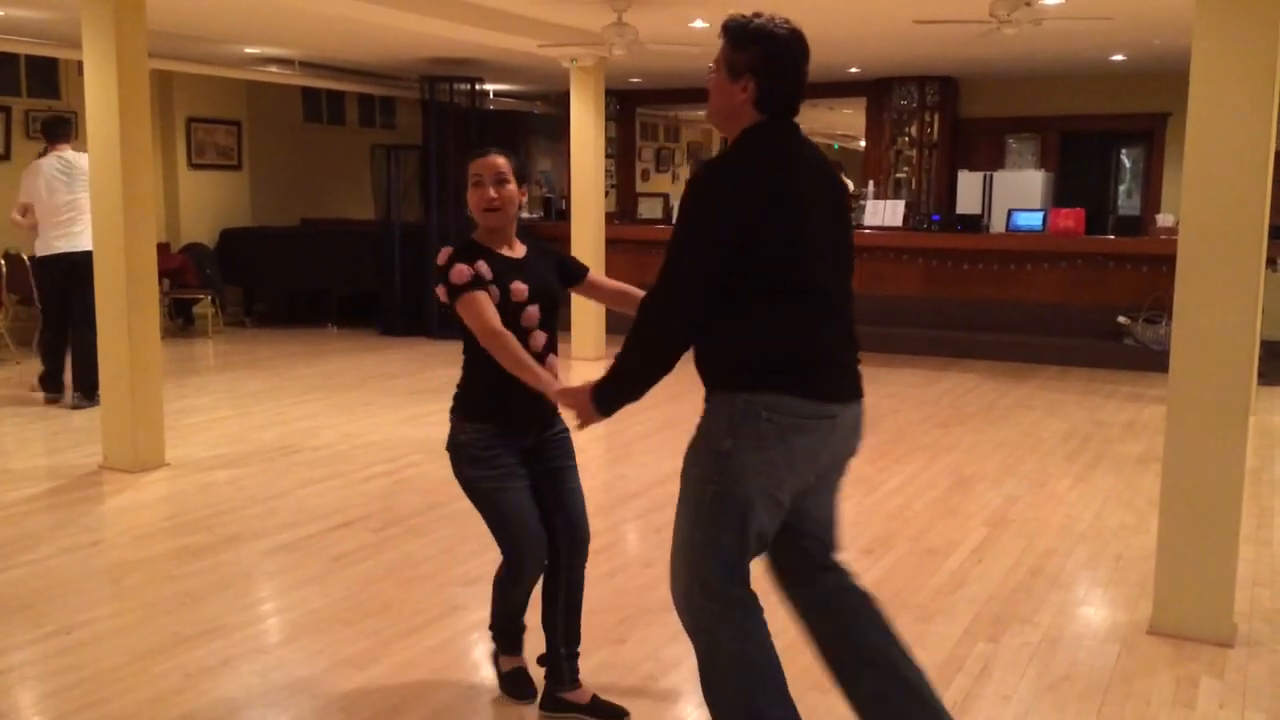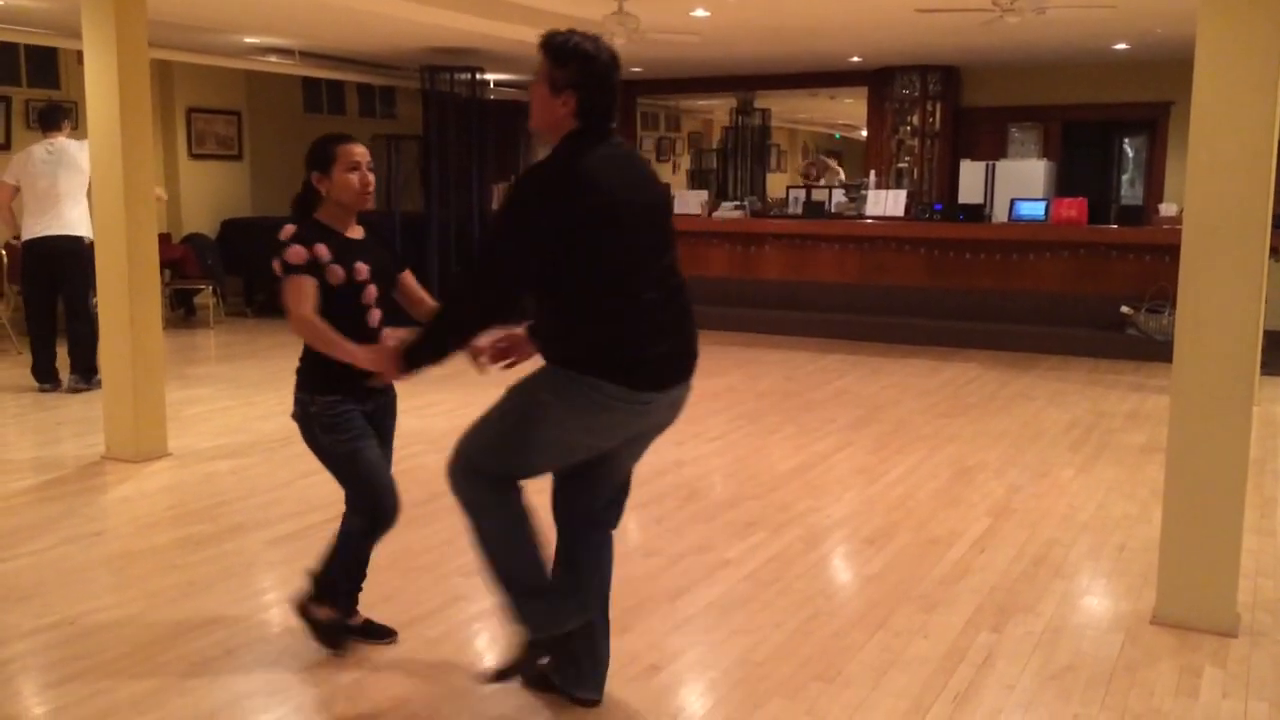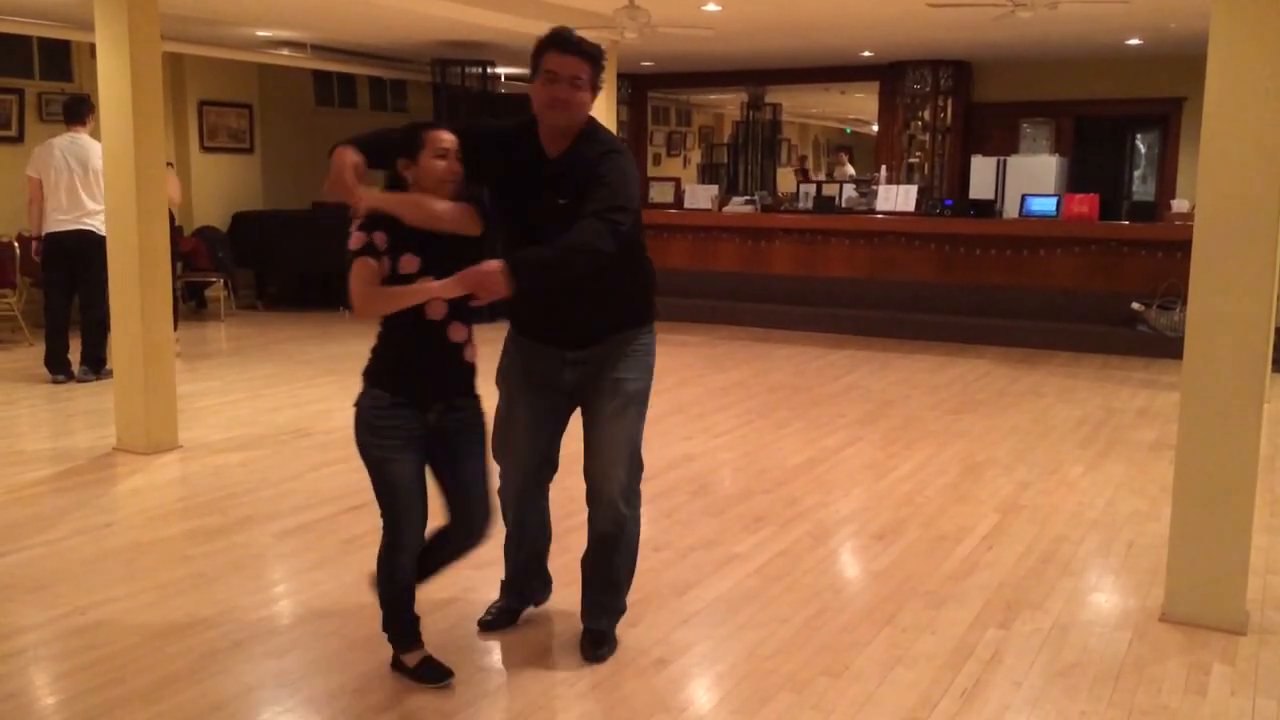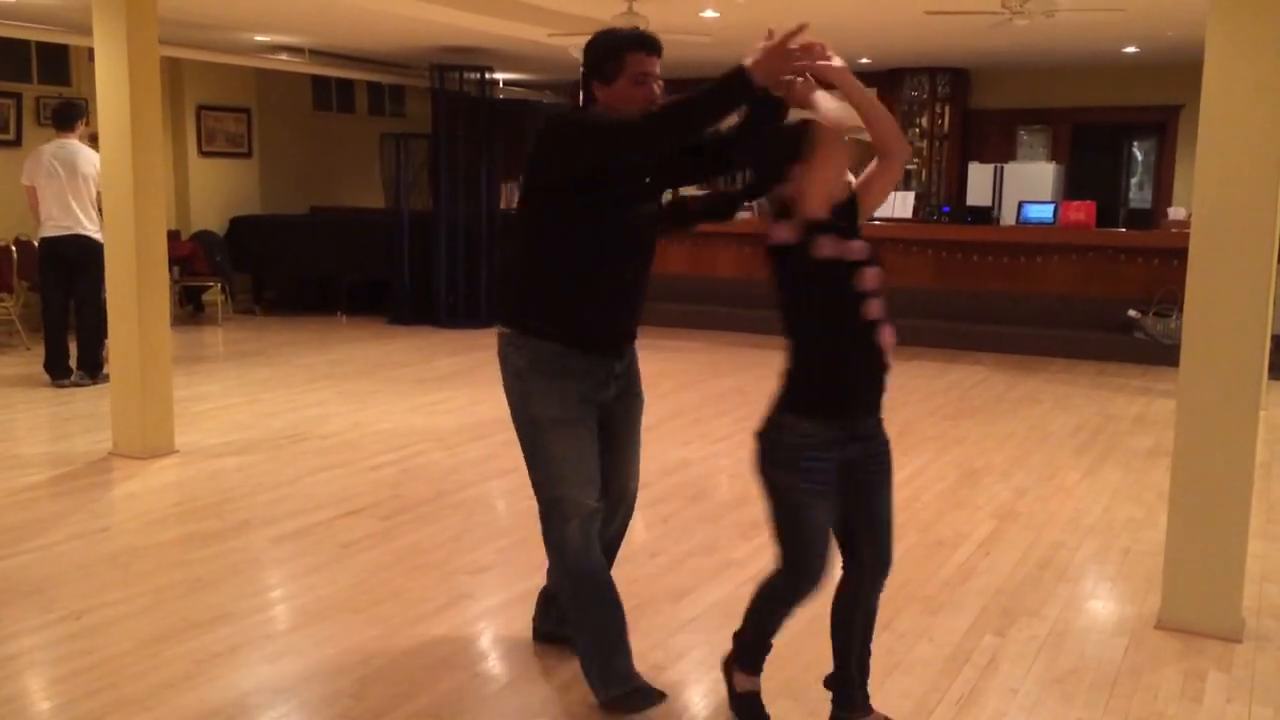
dt=1s
person 1, frame 1
left shoulder: (731, 177)
right shoulder: (817, 171)
left elbow: (679, 302)
left wrist: (608, 394)
left hip: (764, 408)
right hip: (833, 403)
left knee: (708, 585)
right knee: (809, 566)
person 1, frame 2
left shoulder: (550, 183)
right shoulder: (634, 170)
left elbow: (493, 287)
left wrist: (412, 353)
right wrist: (535, 332)
left hip: (600, 381)
right hip: (665, 377)
left knee: (478, 469)
right knee: (587, 517)
left ankle: (546, 615)
right ankle: (579, 668)
person 1, frame 3
left shoulder: (608, 161)
right shoulder: (506, 147)
left elbow: (598, 242)
left wrist: (514, 272)
right wrist: (356, 153)
left hip: (615, 345)
right hip: (536, 344)
left knee: (612, 486)
right knee: (519, 473)
left ankle: (602, 615)
right ankle: (523, 587)
person 1, frame 4
left shoulder: (654, 159)
right shoulder: (567, 141)
left elbow: (732, 149)
right elbow: (649, 134)
left wrist: (769, 95)
right wrist: (747, 78)
left hip: (614, 355)
right hip: (545, 355)
left knee: (614, 499)
right knee: (574, 508)
left ankle: (560, 615)
person 2, frame 1
left shoulder: (545, 259)
right shoulder: (460, 261)
left elbow: (618, 295)
right elbow: (493, 336)
right wrist: (558, 387)
left hip: (544, 428)
right hip: (484, 433)
left knee: (572, 544)
right knee: (528, 553)
right ankle: (507, 650)
person 2, frame 2
left shoulder: (374, 242)
right shoulder: (301, 239)
left elbow: (421, 304)
right elbow: (303, 322)
right wrist: (362, 355)
left hip: (375, 395)
right hip: (328, 400)
left knee: (363, 506)
right knee: (379, 504)
left ankle: (342, 610)
right ankle: (320, 601)
person 2, frame 3
left shoulder: (465, 222)
right shoulder: (376, 230)
left elbow: (454, 220)
right elbow: (367, 302)
left wrist: (382, 198)
right wrist: (441, 285)
left hip: (457, 403)
right hip: (390, 405)
left knee: (472, 522)
right knee: (405, 526)
left ankle: (400, 584)
right ankle: (404, 643)
person 2, frame 4
left shoulder: (843, 220)
right shoulder: (795, 225)
left elbow: (894, 150)
right elbow: (834, 138)
left wrist: (843, 80)
right wrist: (825, 97)
left hip: (861, 430)
right hip: (804, 434)
left knee: (870, 565)
right knee: (803, 570)
person 3, frame 1
left shoulder: (33, 172)
right shoulder: (89, 163)
left elbow: (27, 218)
left hip: (49, 254)
right hip: (85, 251)
left knee: (53, 324)
right knee: (86, 324)
left ankle: (52, 387)
right ankle: (85, 390)
person 3, frame 2
right shoulder: (83, 150)
left hip: (34, 242)
right hip: (73, 239)
left knee: (39, 312)
right knee: (79, 309)
left ankle: (46, 376)
right ankle: (82, 373)
person 3, frame 3
left shoulder: (43, 151)
right shoulder: (101, 152)
left elbow: (34, 200)
left wrist: (37, 236)
left hip: (55, 235)
right hip: (92, 234)
left knee: (56, 304)
right knee: (94, 303)
left ankle: (58, 367)
right ankle: (91, 365)
person 3, frame 4
left shoulder: (35, 159)
right shoulder: (92, 158)
left elbow: (34, 206)
right elbow: (105, 204)
left hip: (50, 241)
right hip: (86, 239)
left knee: (54, 308)
right knee: (89, 307)
left ankle: (59, 371)
right ankle: (88, 370)
